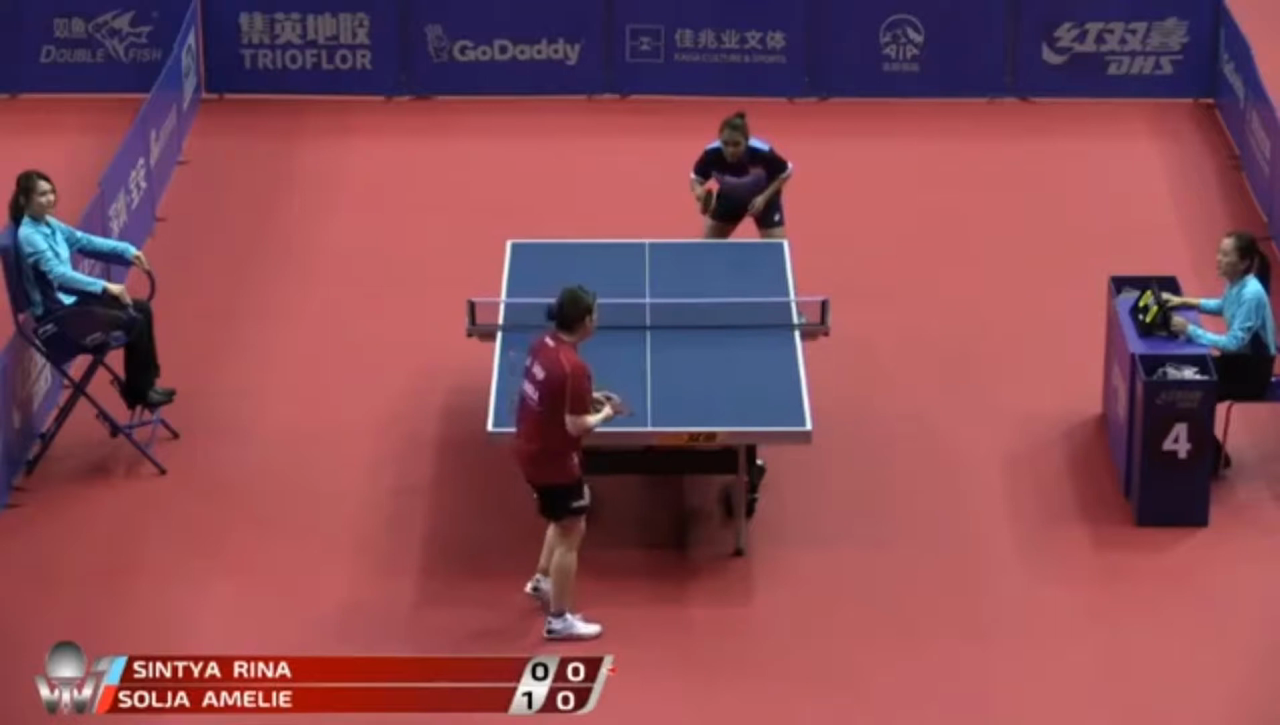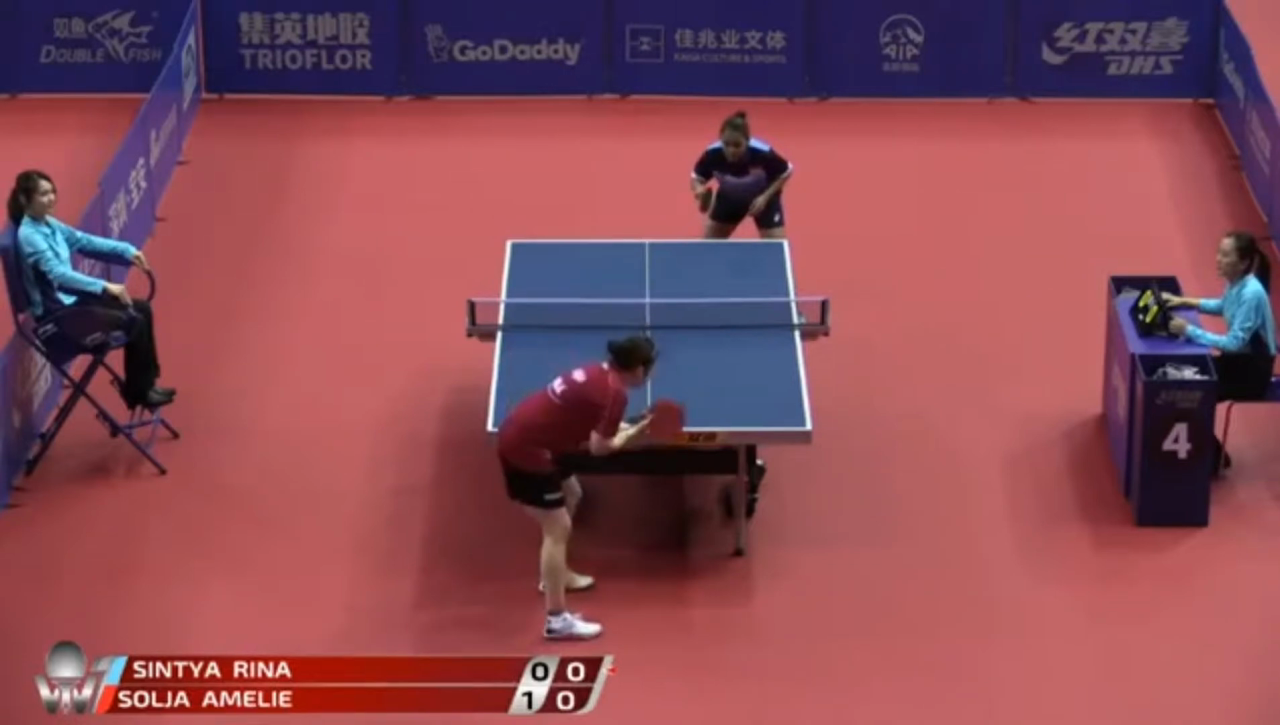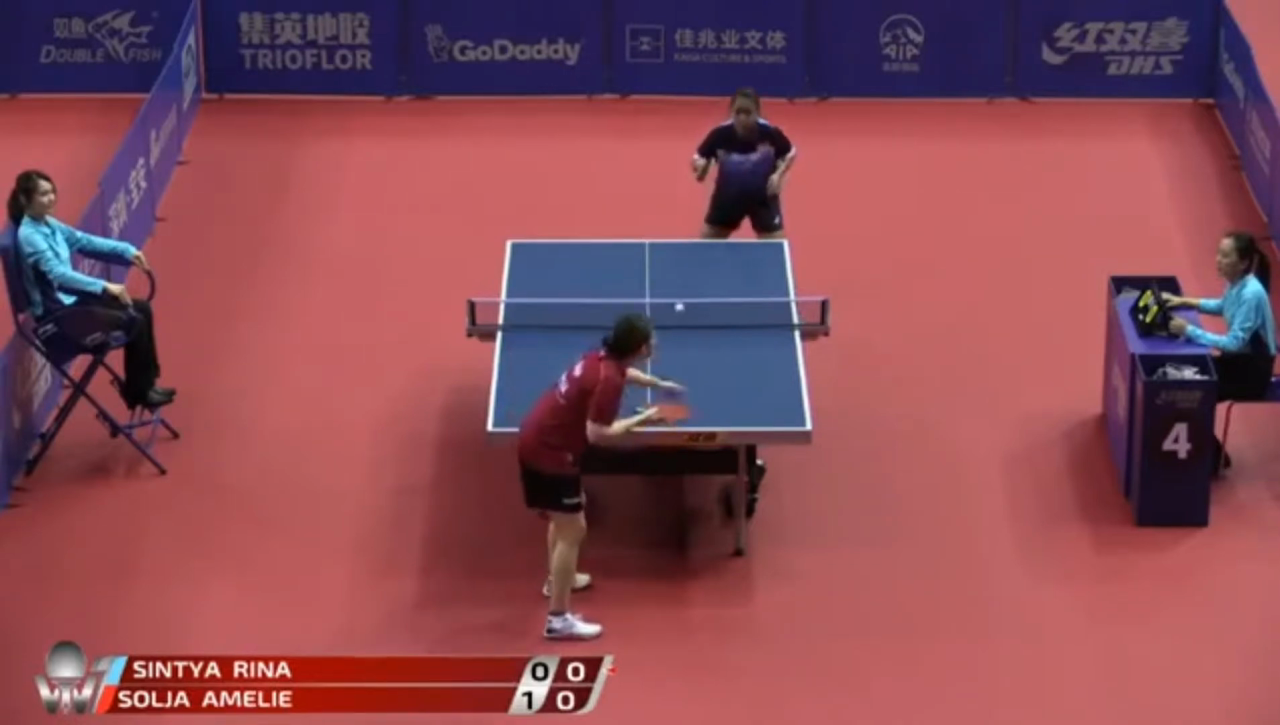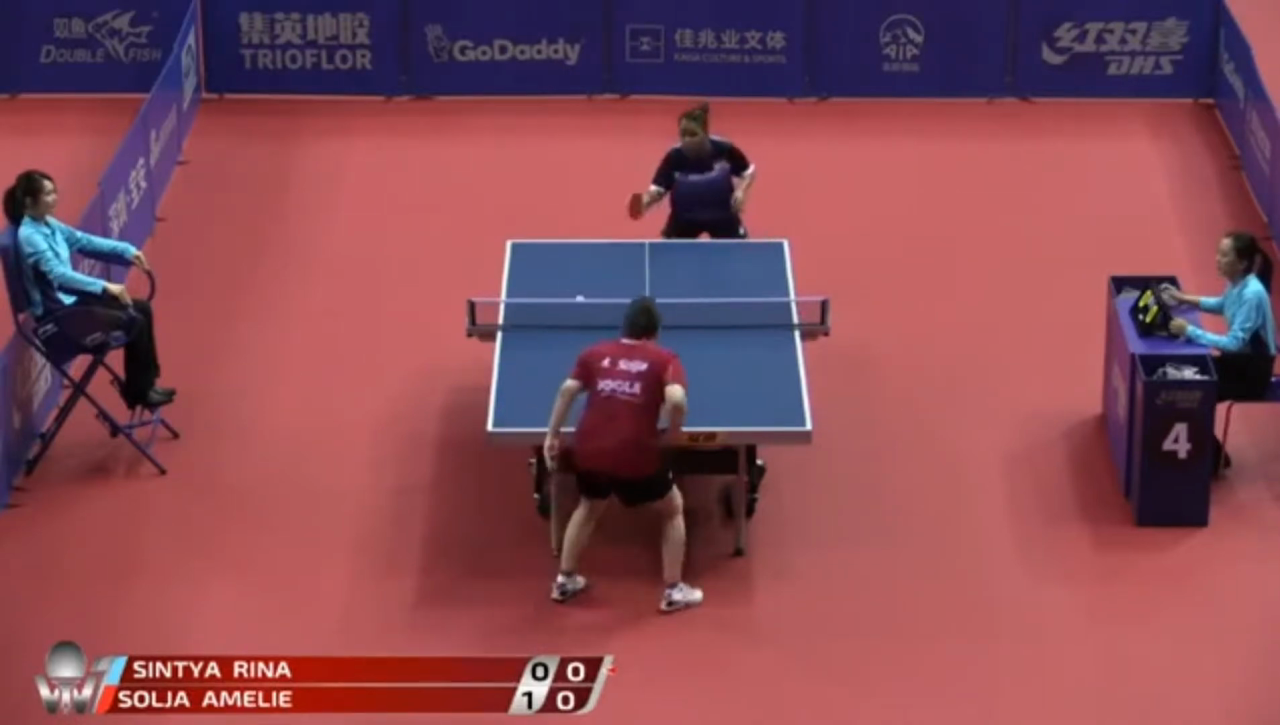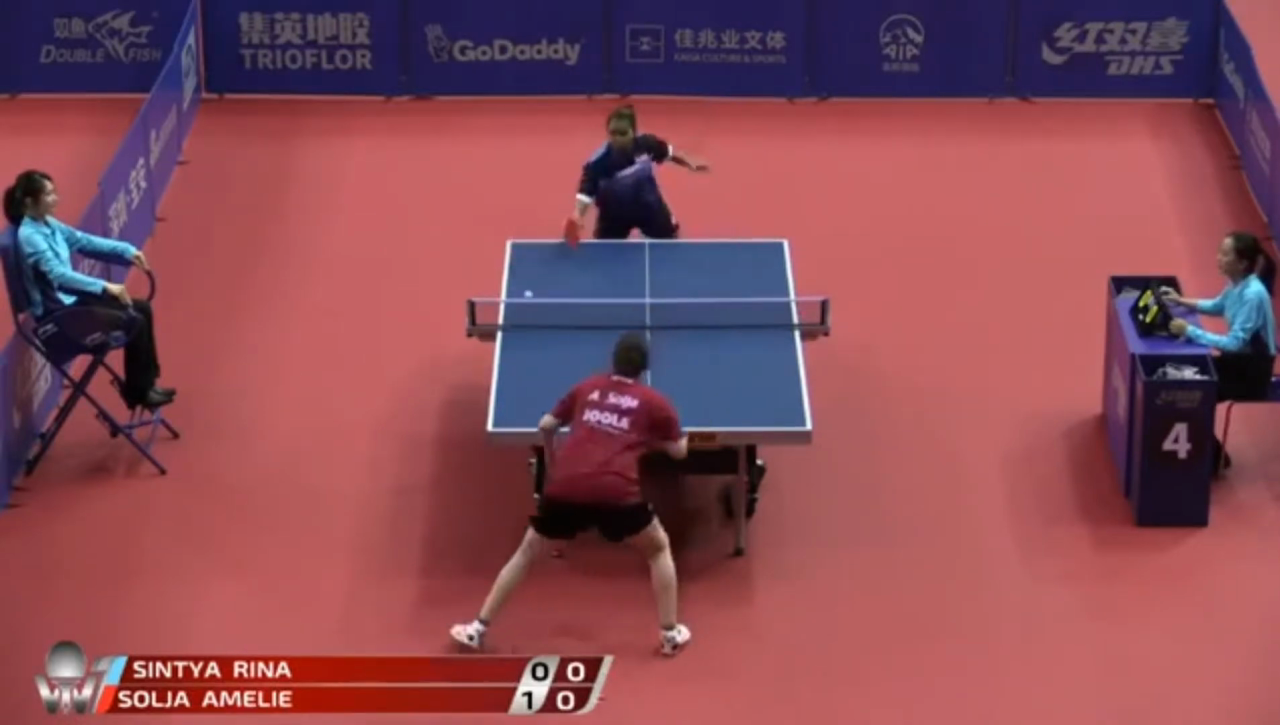
dt=0.7s
person 1, frame 1
left shoulder: (542, 345)
right shoulder: (573, 366)
right elbow: (576, 426)
left wrist: (589, 397)
right wrist: (606, 413)
left hip: (533, 449)
right hip: (553, 459)
left knee: (566, 519)
right knee: (571, 534)
left ankle: (543, 580)
right ankle: (559, 620)
person 1, frame 2
left shoulder: (598, 373)
right shoulder: (614, 393)
right elbow: (600, 446)
left wrist: (631, 428)
right wrist: (635, 431)
left hip: (520, 435)
right hip: (525, 449)
left knee: (570, 495)
right knee: (558, 529)
left ankle: (556, 575)
right ankle: (557, 620)
person 1, frame 3
left shoulder: (604, 358)
right shoulder: (609, 379)
right elbow: (598, 434)
left wrist: (658, 384)
right wrist: (641, 419)
left hip: (537, 439)
right hip: (549, 452)
left knee: (564, 515)
right knee: (572, 531)
left ankle: (558, 578)
right ankle: (559, 619)
person 1, frame 4
left shoulder: (595, 354)
right shoulder: (664, 359)
left elbow: (567, 391)
right elbow: (677, 400)
left wrist: (552, 436)
right wrist: (672, 428)
left hip: (590, 453)
right hip: (639, 459)
left knee: (588, 509)
right knee: (673, 512)
left ankle: (565, 581)
right ankle: (673, 591)
person 1, frame 5
left shoulder: (585, 388)
right shoulder: (655, 402)
left elbow: (546, 426)
right elbow: (679, 450)
left wrist: (552, 458)
left hip: (565, 488)
right hip: (616, 494)
left knee: (526, 554)
right knee: (659, 549)
left ankle: (477, 628)
right ankle: (670, 632)
person 2, frame 1
left shoulder: (1251, 294)
right shoulder: (1236, 283)
left elbow: (1233, 343)
right elbow: (1222, 306)
left wrist: (1189, 330)
right wrist: (1185, 301)
left hip: (1254, 369)
right hip: (1239, 358)
left ankle: (1215, 456)
person 2, frame 2
left shoulder: (1251, 293)
right shoulder: (1236, 283)
left elbow: (1233, 343)
right elbow: (1222, 306)
left wrist: (1189, 330)
right wrist: (1184, 301)
left hip: (1254, 369)
right hip: (1240, 357)
left ankle: (1215, 456)
person 2, frame 3
left shoulder: (1251, 294)
right shoulder: (1236, 283)
left elbow: (1233, 343)
right elbow: (1222, 306)
left wrist: (1189, 330)
right wrist: (1184, 301)
left hip: (1254, 369)
right hip: (1240, 358)
left ankle: (1215, 456)
person 2, frame 4
left shoulder: (1252, 294)
right shoulder: (1237, 284)
left elbow: (1234, 343)
right elbow: (1221, 305)
left wrist: (1189, 331)
right wrist: (1184, 298)
left hip: (1254, 370)
right hip: (1240, 358)
left ankle: (1214, 456)
person 2, frame 5
left shoulder: (1253, 295)
right shoulder: (1237, 284)
left elbow: (1234, 343)
right elbow: (1216, 306)
left wrist: (1189, 331)
right wrist: (1181, 301)
left hip: (1254, 370)
right hip: (1240, 358)
left ankle: (1214, 456)
person 3, frame 1
left shoulder: (49, 224)
right shoulder: (28, 236)
left elbow: (85, 241)
right elbow: (58, 274)
left wrist: (127, 250)
right wrist: (104, 286)
left hip: (72, 296)
right hip: (56, 310)
left knee: (142, 309)
right knee: (134, 322)
left ankle: (145, 382)
right ankle: (138, 391)
person 3, frame 2
left shoulder: (48, 223)
right shoulder: (28, 235)
left elbow: (84, 240)
right elbow: (58, 274)
left wrist: (126, 250)
right wrist: (104, 286)
left hip: (72, 296)
right hip: (56, 310)
left knee: (142, 309)
right knee: (134, 322)
left ankle: (145, 382)
right ankle: (138, 392)
person 3, frame 3
left shoulder: (48, 223)
right shoulder: (28, 236)
left elbow: (85, 241)
right elbow: (58, 274)
left wrist: (126, 250)
right wrist: (104, 286)
left hip: (72, 296)
right hip: (56, 310)
left knee: (142, 309)
right knee: (134, 322)
left ankle: (145, 382)
right ankle: (138, 392)
person 3, frame 4
left shoulder: (48, 223)
right shoulder: (29, 236)
left elbow: (84, 240)
right elbow: (58, 274)
left wrist: (126, 250)
right wrist: (104, 286)
left hip: (72, 296)
right hip: (56, 310)
left knee: (142, 309)
right knee: (134, 322)
left ankle: (146, 382)
right ankle: (139, 392)
person 3, frame 5
left shoulder: (48, 223)
right shoulder: (29, 236)
left elbow: (84, 241)
right elbow: (58, 274)
left wrist: (126, 250)
right wrist: (105, 286)
left hip: (72, 296)
right hip: (57, 310)
left knee: (142, 309)
right knee: (134, 323)
left ankle: (145, 382)
right ankle: (139, 392)
